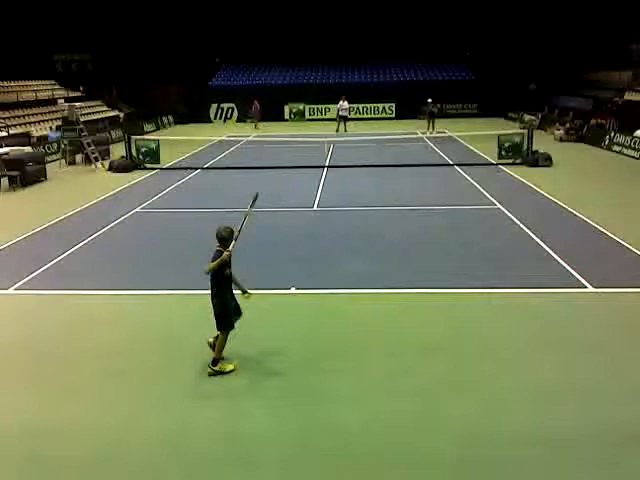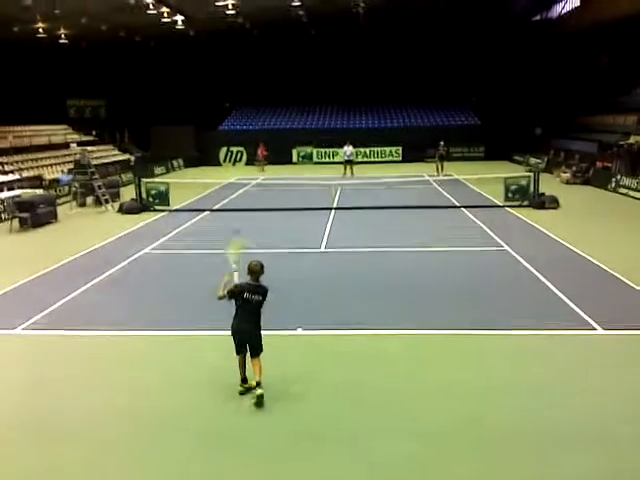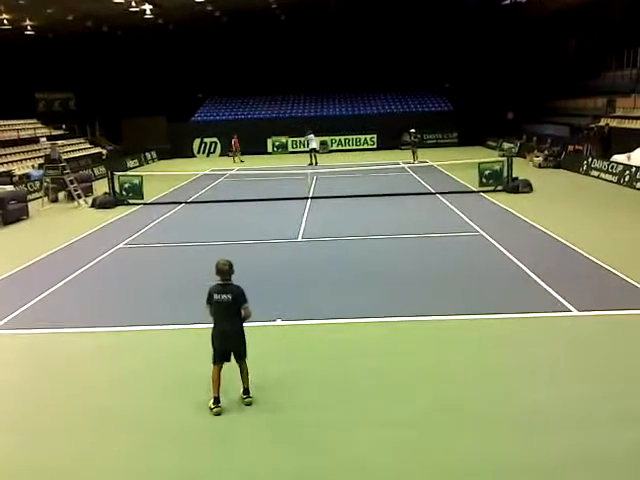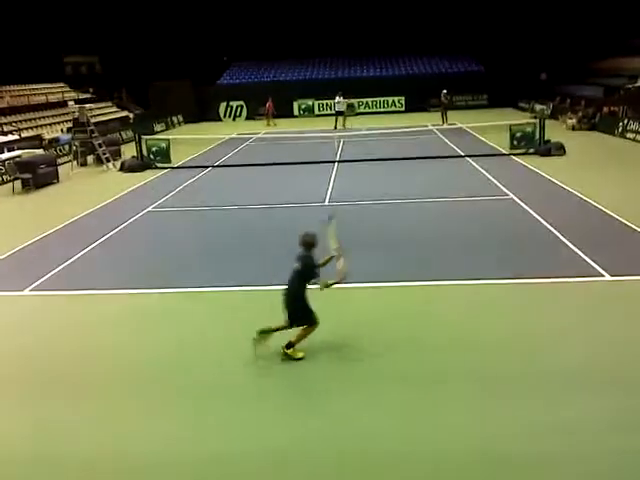
dt=1s
person 1, frame 1
left shoulder: (225, 253)
right shoulder: (218, 256)
right elbow: (208, 270)
left wrist: (241, 287)
right wrist: (222, 259)
left hip: (227, 293)
right hip: (220, 297)
left knee: (235, 315)
right knee: (225, 329)
left ankle: (215, 341)
right ankle: (215, 365)
person 1, frame 2
left shoulder: (239, 287)
right shoulder: (264, 290)
left elbow: (220, 296)
left wrist: (225, 284)
left hip: (238, 327)
right hip: (253, 328)
left knee: (242, 354)
right knee: (255, 357)
left ankle: (244, 383)
right ankle: (258, 387)
person 1, frame 3
left shoulder: (212, 290)
right shoulder: (237, 290)
left elbow: (211, 312)
right elbow: (247, 314)
left hip: (219, 333)
right hip: (235, 332)
left knee: (217, 366)
right knee: (241, 362)
left ankle: (216, 402)
right ankle: (246, 393)
person 1, frame 4
left shoulder: (302, 257)
right shoulder: (307, 262)
left elbow: (317, 266)
right elbow: (321, 285)
left wrist: (332, 256)
right wrist: (339, 280)
left hip: (291, 295)
right hip: (297, 298)
left knee: (292, 323)
right knee: (312, 324)
left ankle: (266, 332)
right ankle: (288, 348)
